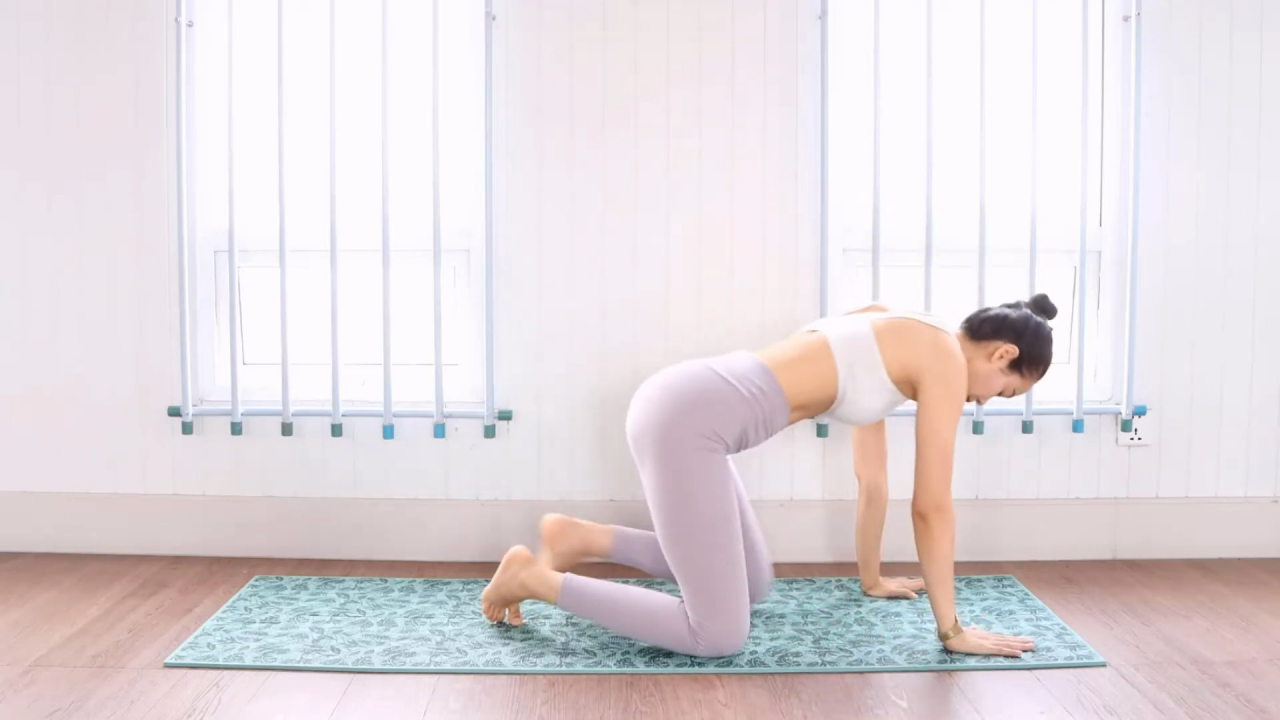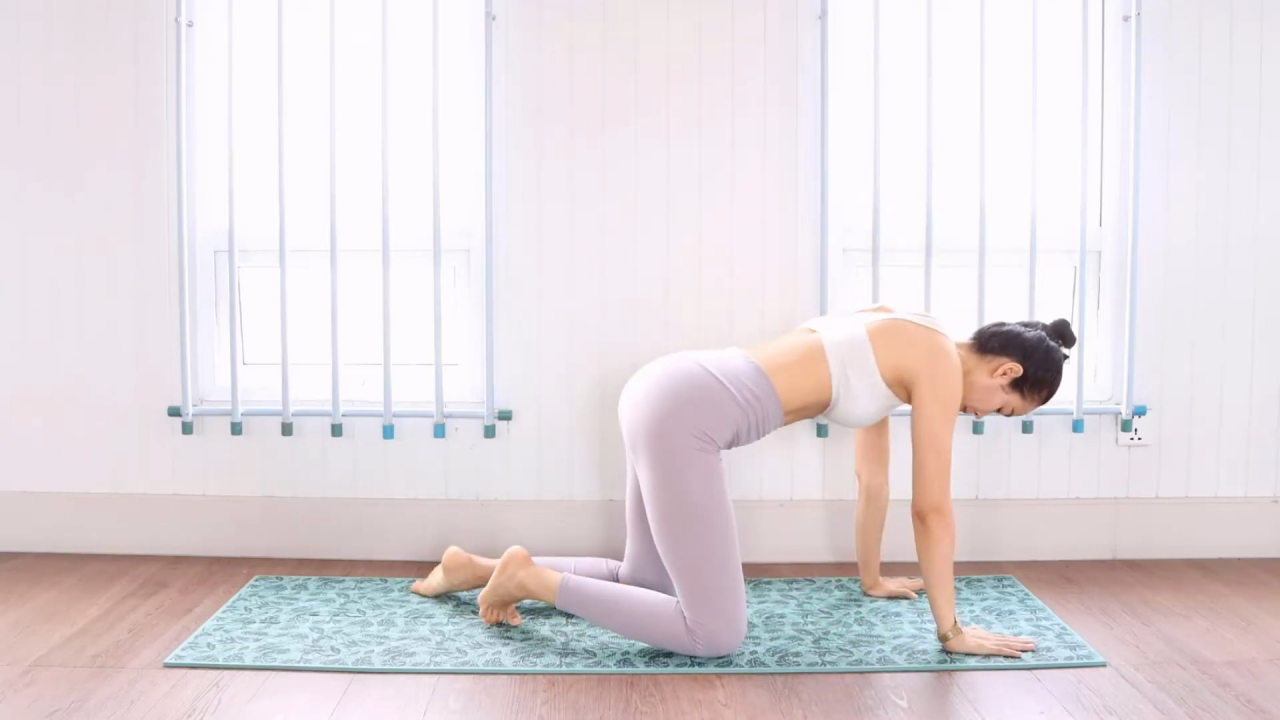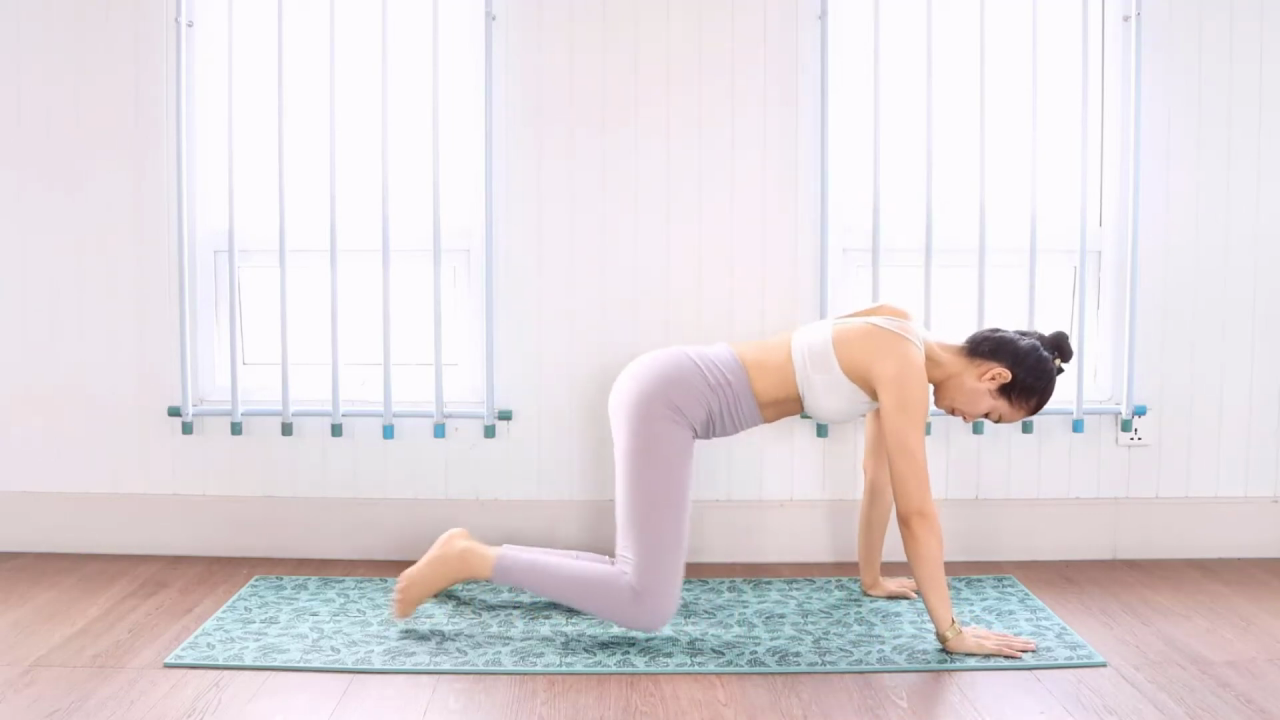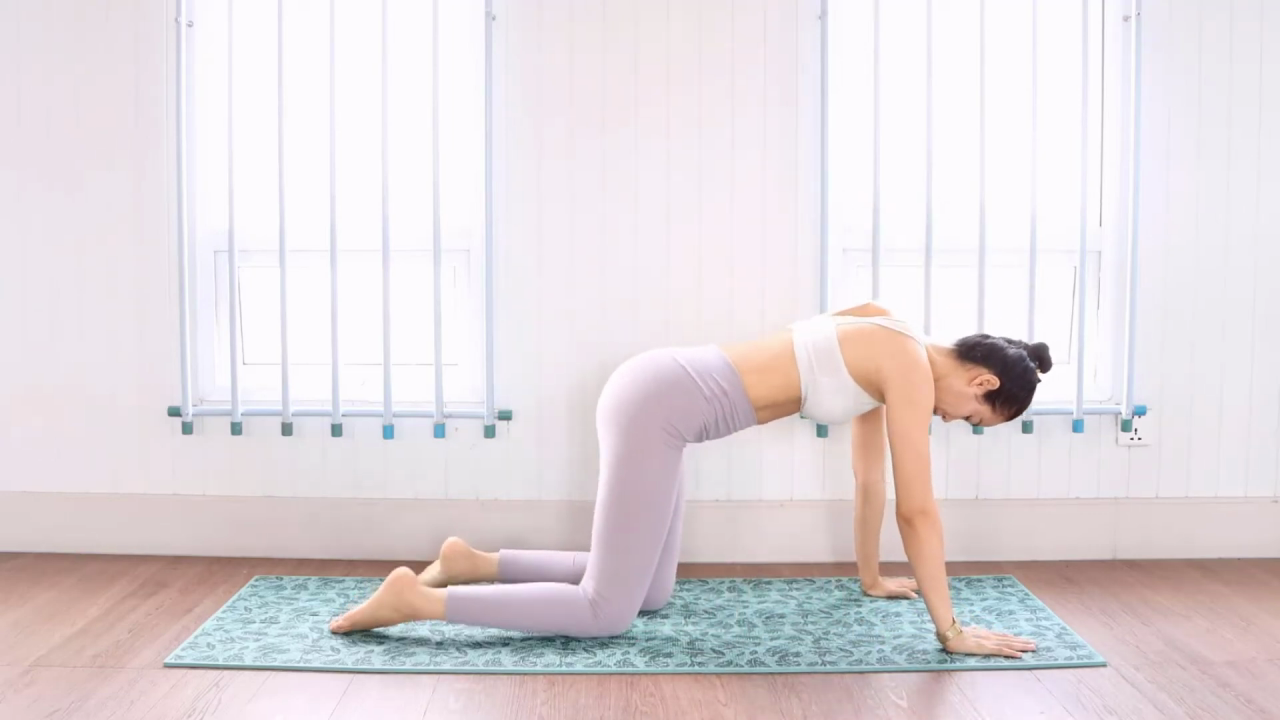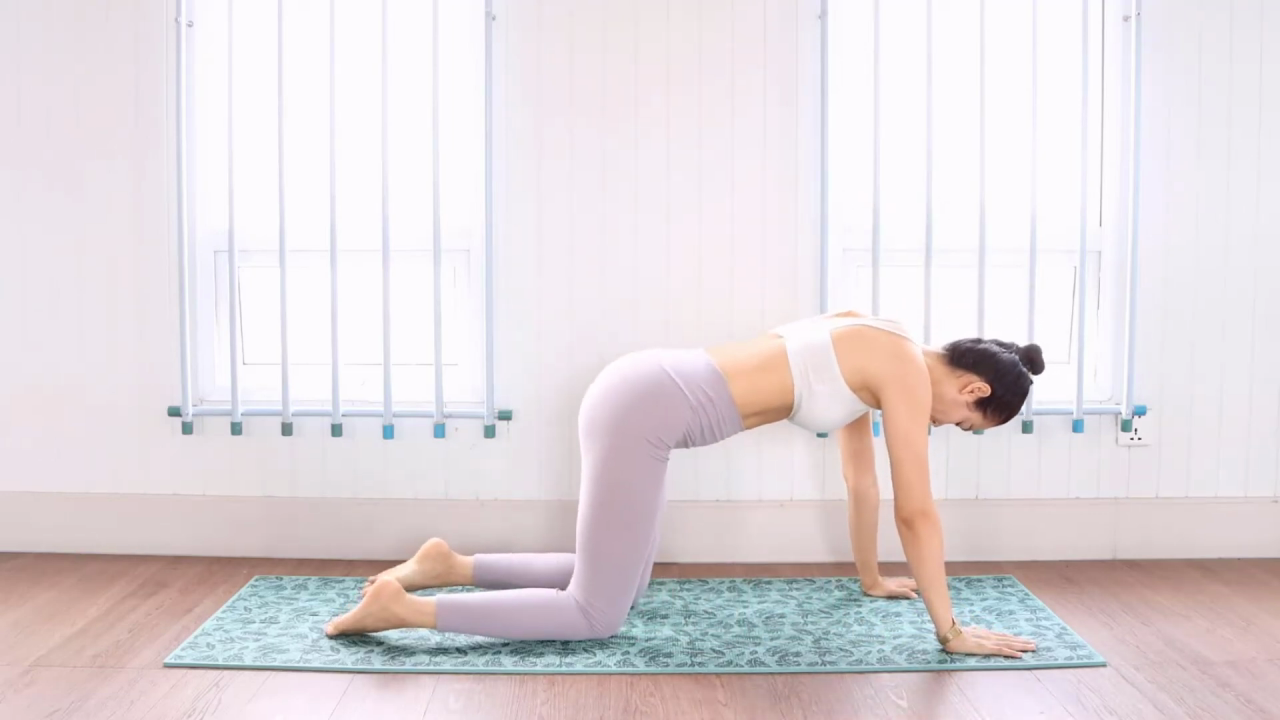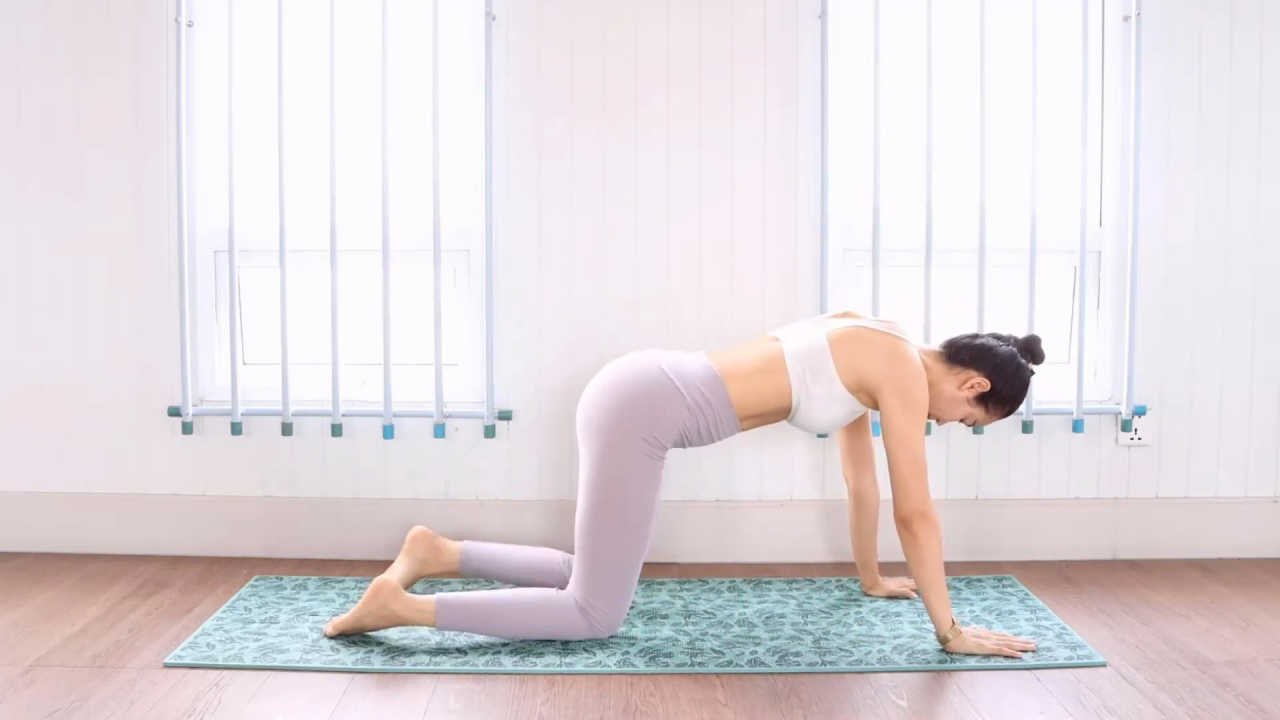
dt=0.5s
person 1, frame 1
left shoulder: (892, 343)
right shoulder: (945, 357)
left elbow: (871, 477)
right elbow: (931, 507)
left wrist: (872, 578)
right wrist: (950, 628)
left hip: (679, 399)
right hip: (684, 419)
left knee: (751, 584)
right knee: (719, 634)
left ankle: (584, 539)
right ankle: (534, 578)
person 1, frame 2
left shoulder: (896, 346)
right shoulder: (942, 362)
left elbow: (872, 477)
right elbow: (931, 509)
left wrist: (872, 578)
right wrist: (952, 629)
left hip: (666, 391)
right hip: (683, 417)
left knee: (647, 583)
right knee: (716, 635)
left ankle: (476, 569)
right ankle: (528, 578)
person 1, frame 3
left shoulder: (904, 352)
right shoulder: (902, 363)
left elbow: (881, 477)
right elbow: (916, 508)
left wrist: (871, 577)
right wrist: (951, 629)
left hip: (670, 397)
right hip: (662, 396)
left knee: (643, 584)
right knee: (647, 607)
left ankle: (486, 554)
right ankle: (467, 559)
person 1, frame 4
left shoulder: (884, 351)
right shoulder: (911, 366)
left elbow: (869, 476)
right elbow: (916, 509)
left wrist: (872, 577)
right wrist: (951, 629)
left hip: (654, 395)
right hip: (657, 406)
left knee: (649, 594)
right knee: (607, 614)
left ankle: (473, 563)
right ankle: (415, 599)
person 1, frame 5
left shoulder: (869, 355)
right shoulder: (907, 370)
left elbow: (860, 478)
right elbow: (916, 511)
left wrist: (872, 577)
right wrist: (950, 629)
left hip: (639, 392)
right hip: (642, 413)
left knee: (623, 584)
right knee: (595, 615)
left ankle: (449, 566)
right ankle: (399, 606)
person 1, frame 6
left shoulder: (867, 354)
right shoulder: (903, 370)
left elbow: (860, 479)
right elbow: (915, 512)
left wrist: (871, 577)
right wrist: (950, 629)
left hip: (636, 391)
right hip: (640, 412)
left knee: (597, 581)
right knee: (594, 617)
left ankle: (437, 552)
right ankle: (399, 606)
